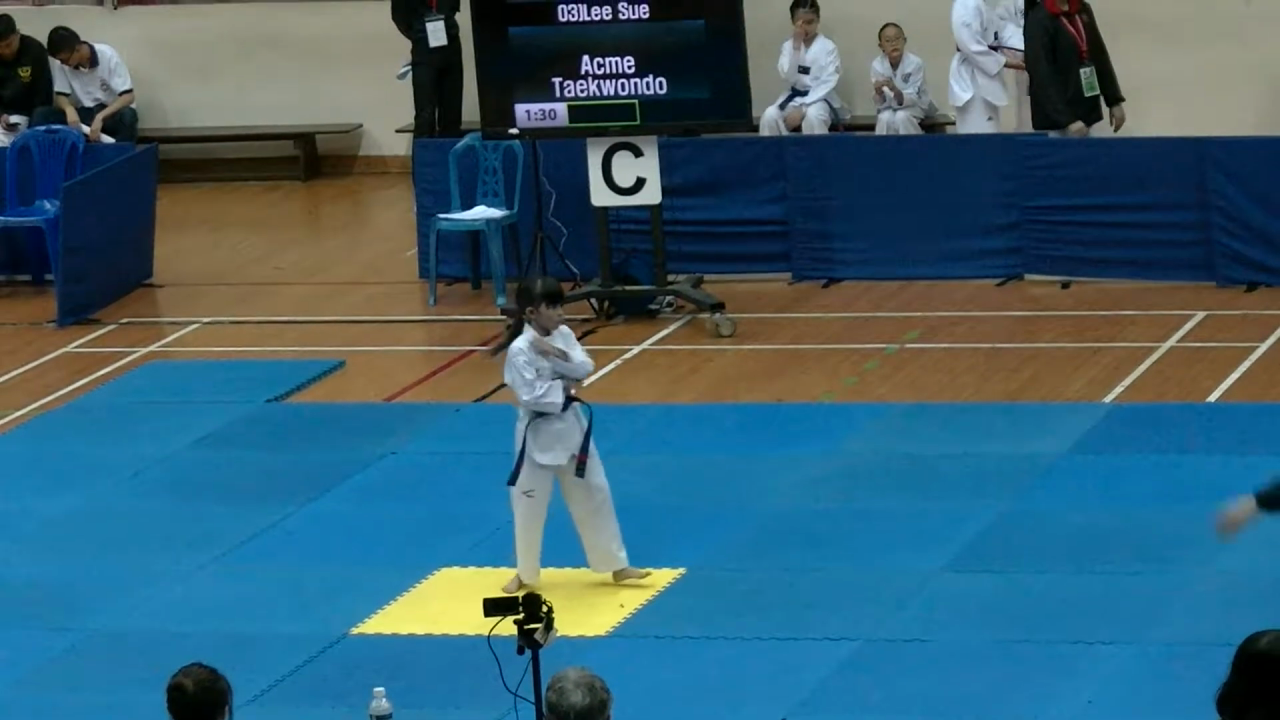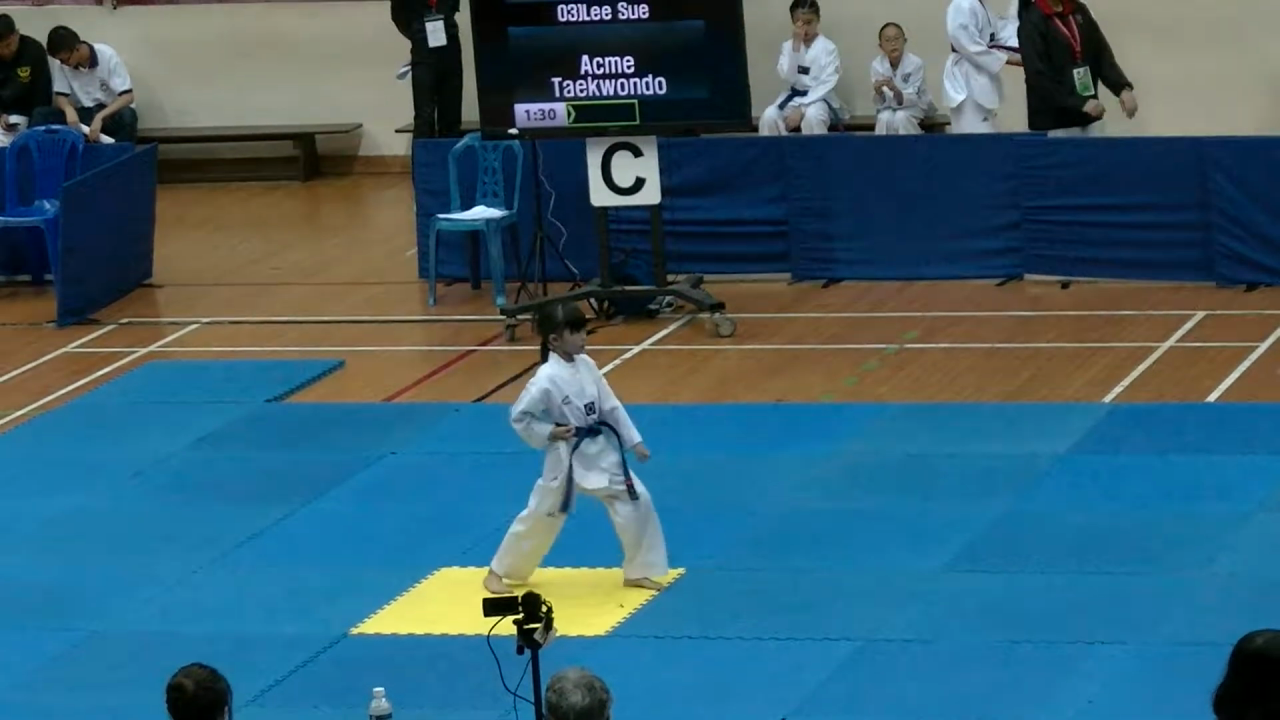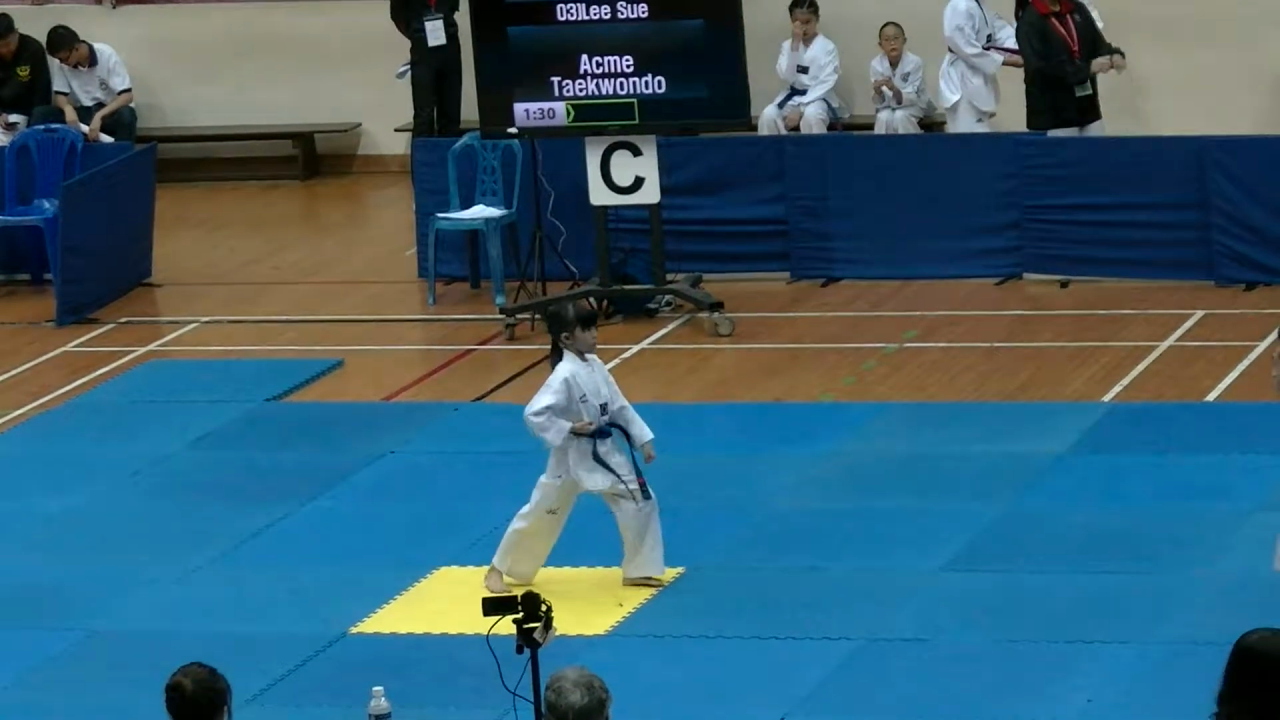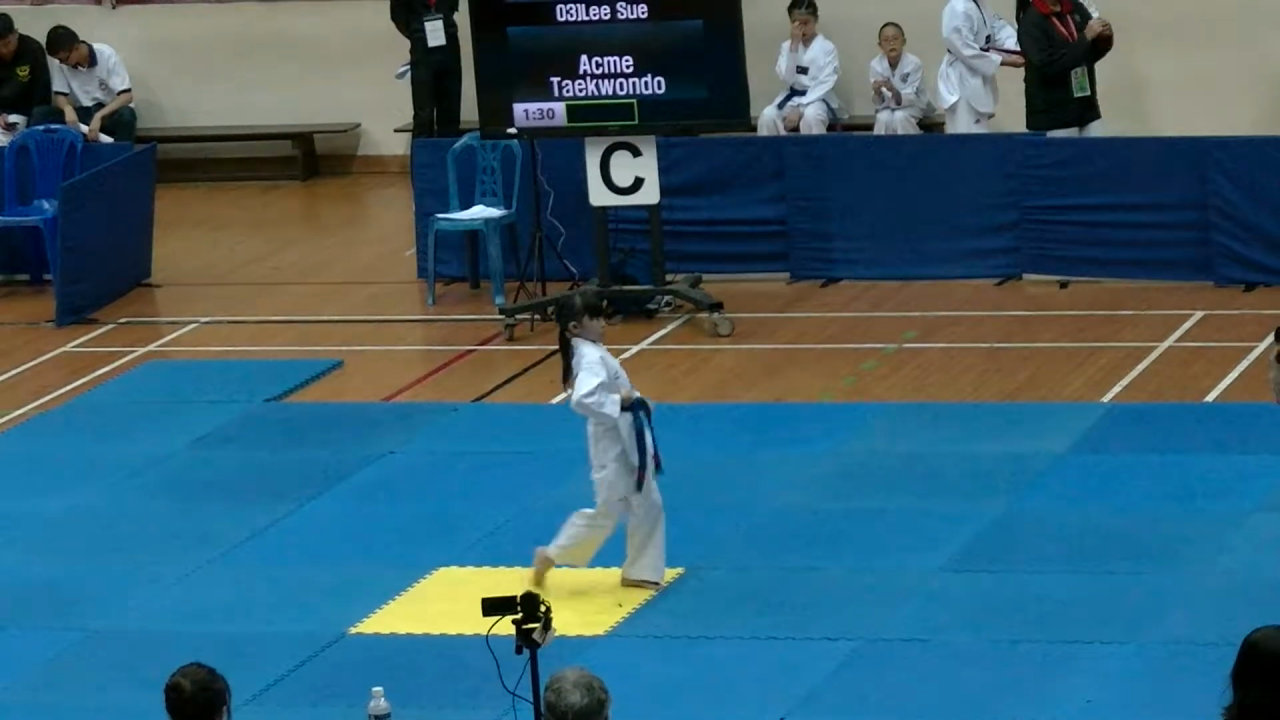
dt=0.2s
person 1, frame 1
left shoulder: (561, 334)
right shoulder: (520, 350)
left elbow: (584, 366)
right elbow: (532, 397)
left wrist: (560, 353)
right wrist: (562, 390)
left hip: (572, 427)
right hip: (539, 434)
left knee: (593, 494)
right knee: (529, 503)
left ankle: (616, 564)
right ankle: (523, 575)
person 1, frame 2
left shoulder: (587, 365)
right shoulder: (547, 378)
left elbow: (611, 405)
right elbow: (518, 416)
left wrist: (634, 440)
right wrist: (549, 433)
left hip: (601, 450)
right hip: (568, 458)
left knee: (637, 504)
right knee: (539, 517)
left ankle: (638, 571)
right ankle: (497, 571)
person 1, frame 3
left shoulder: (596, 365)
right shoulder: (565, 375)
left elbow: (620, 405)
right elbow: (534, 414)
left wrist: (643, 439)
right wrist: (567, 430)
left hip: (606, 452)
right hip: (576, 457)
left knee: (641, 504)
right knee: (540, 512)
left ankle: (638, 570)
right ankle: (498, 569)
person 1, frame 4
left shoulder: (591, 351)
right shoulder: (590, 356)
right elbow: (583, 398)
left wrist: (627, 397)
right wrist: (619, 402)
left hip: (626, 437)
right hip: (613, 440)
left knee: (647, 506)
right knee: (606, 509)
left ankle: (637, 571)
right ankle: (549, 555)
